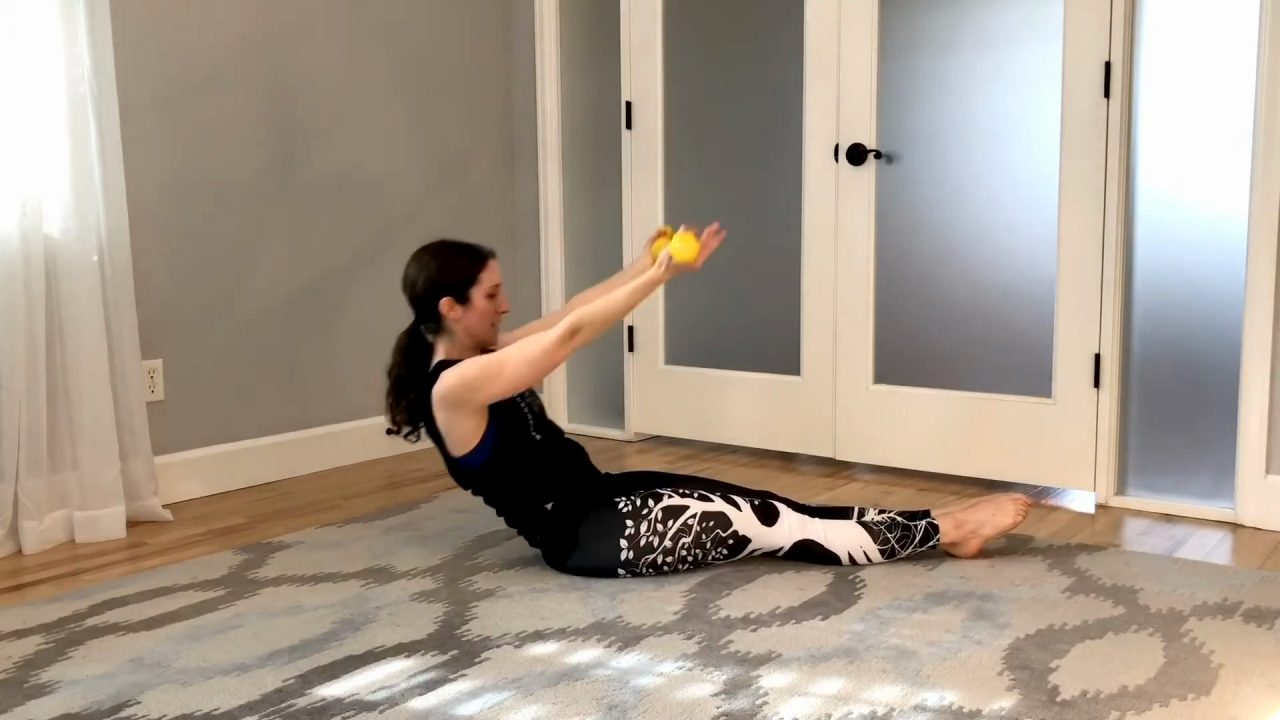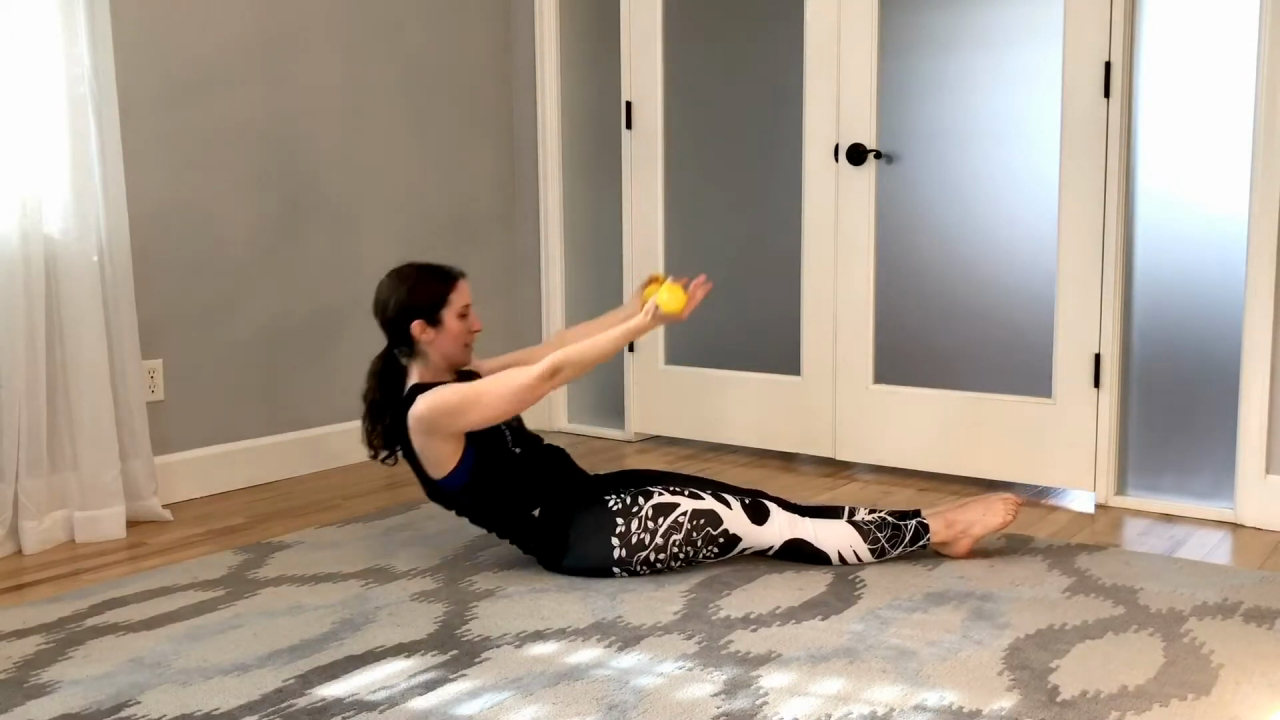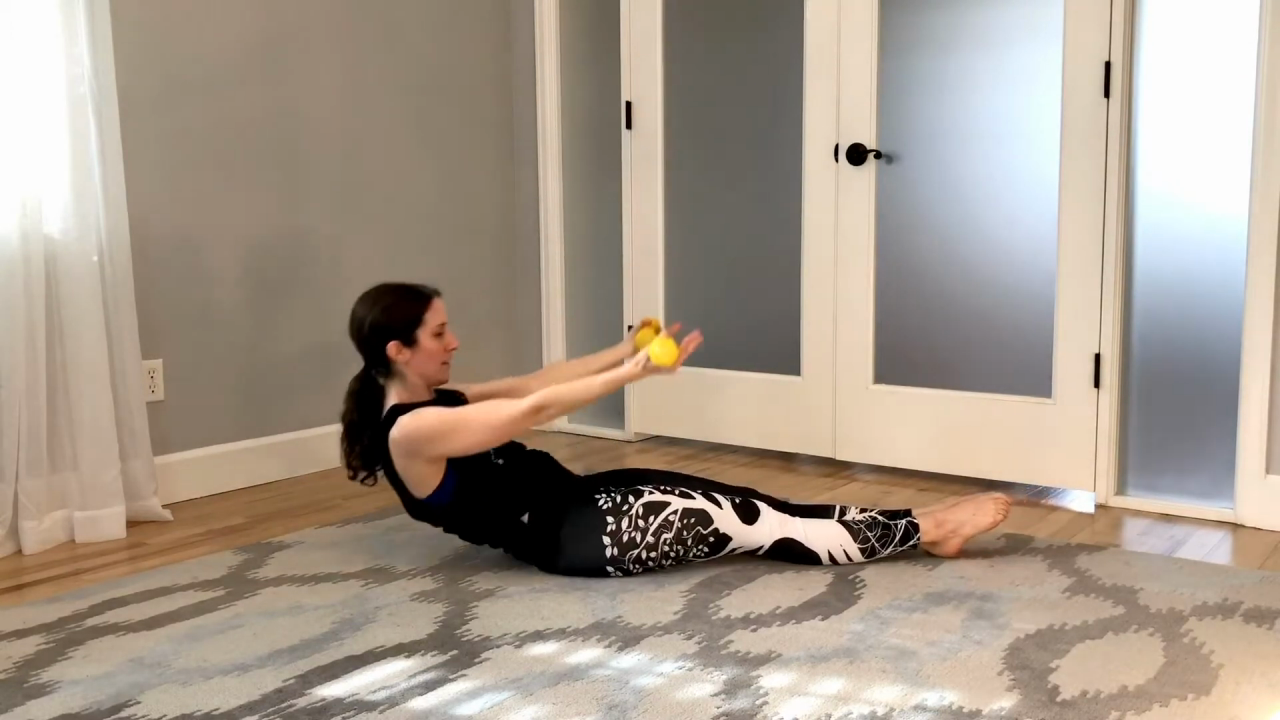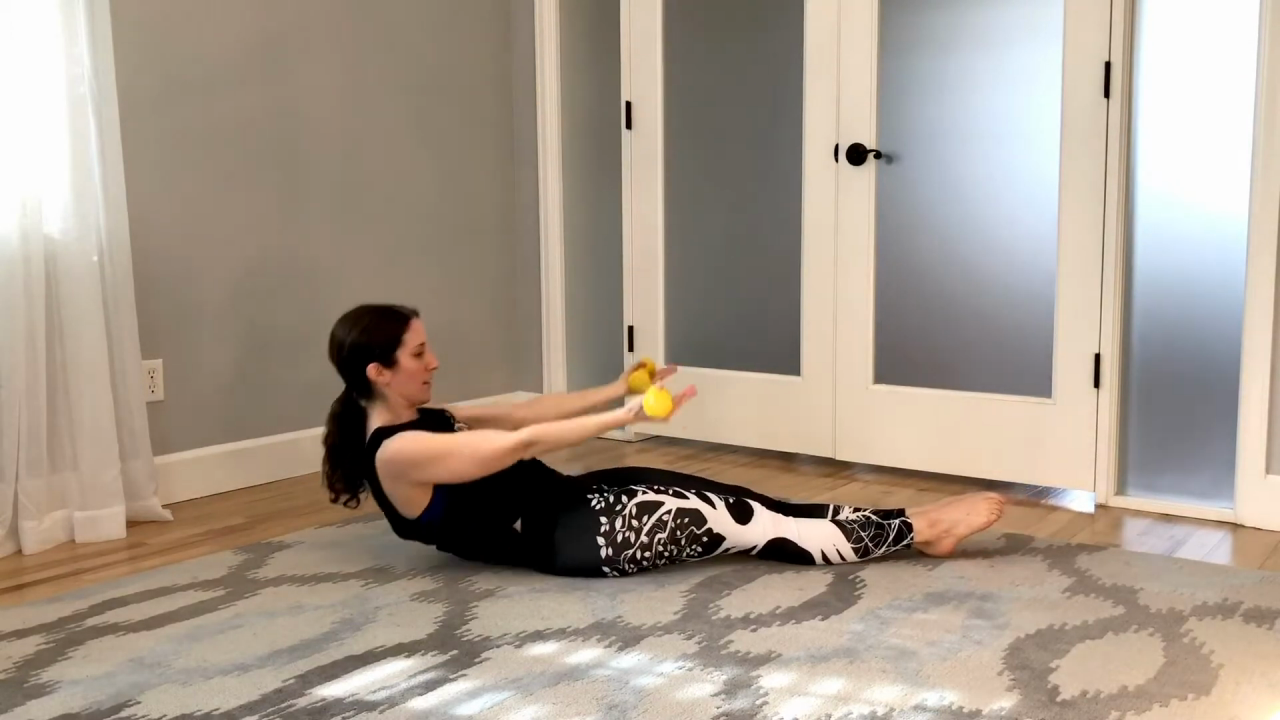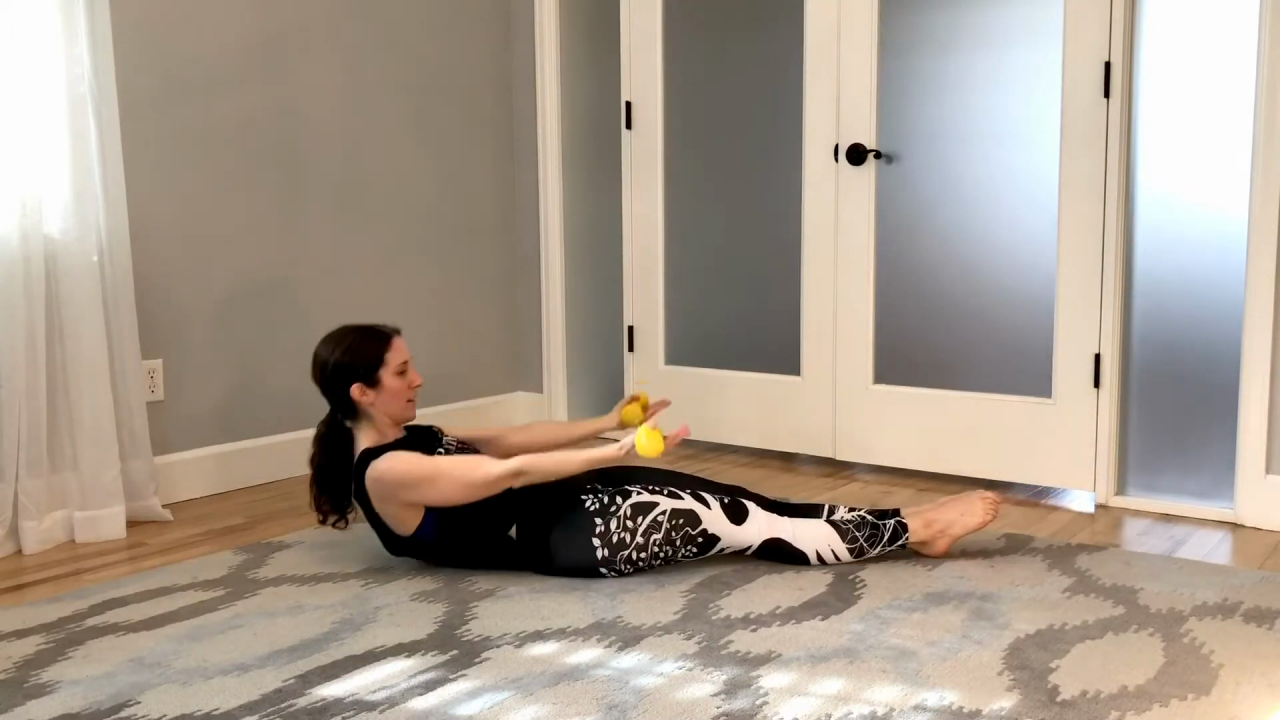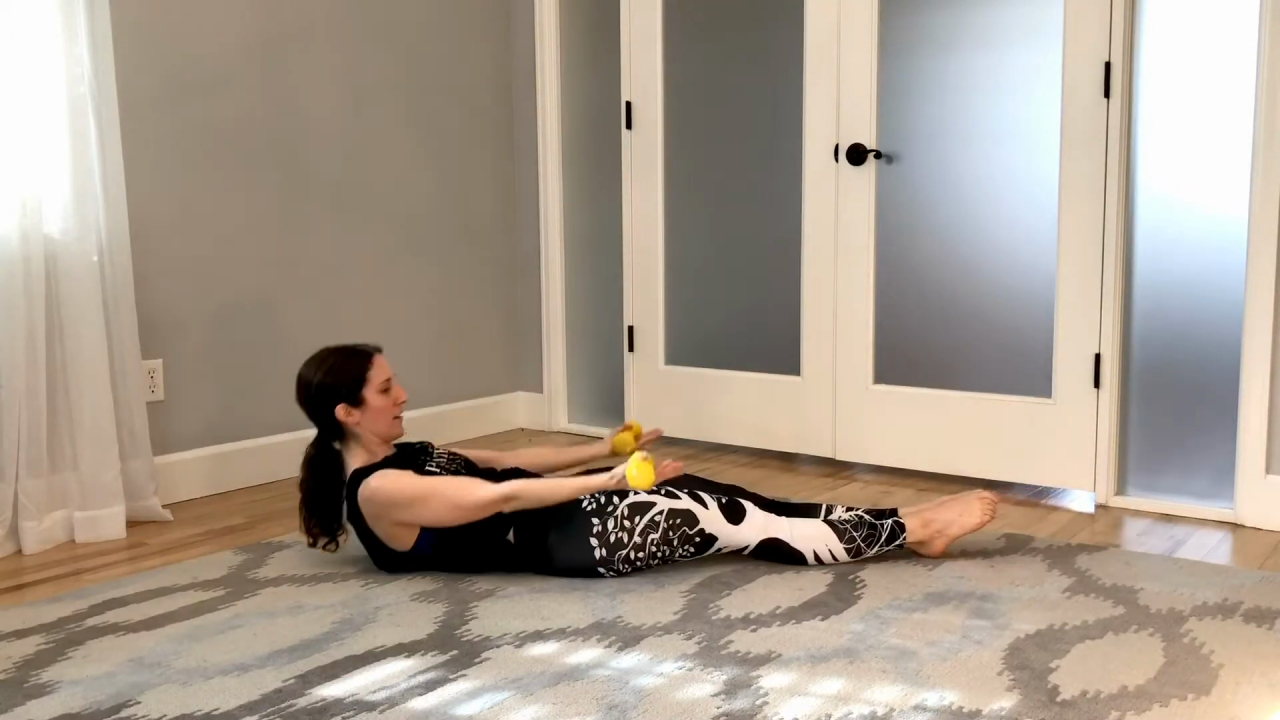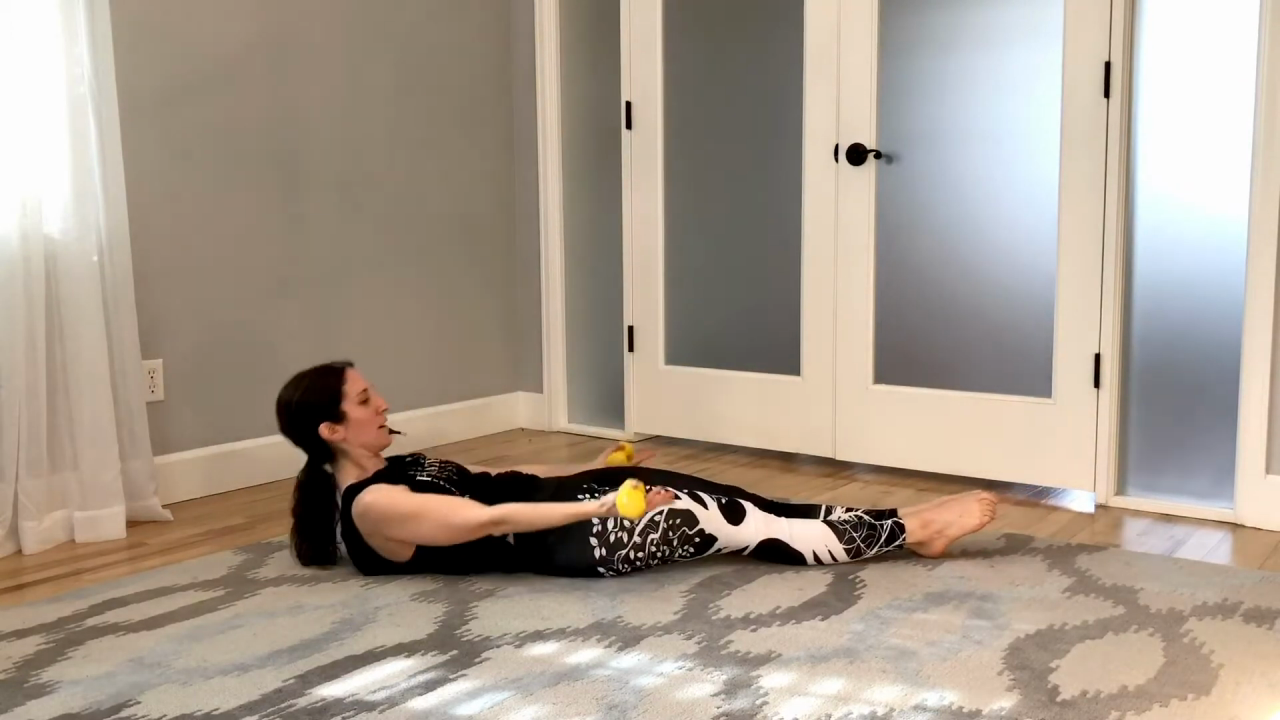
dt=0.1s
person 1, frame 1
left shoulder: (472, 360)
right shoulder: (455, 386)
left elbow: (560, 322)
right elbow: (569, 333)
left wrist: (644, 267)
right wrist: (661, 275)
left hip: (598, 501)
right hip: (582, 535)
left knee: (766, 509)
right knee: (766, 526)
left ankle: (934, 524)
right ankle: (940, 533)
person 1, frame 2
left shoulder: (453, 382)
right shoulder: (431, 410)
left elbow: (549, 352)
right elbow: (550, 372)
left wrist: (632, 312)
right wrist: (648, 320)
left hip: (592, 500)
right hip: (578, 534)
left knee: (760, 506)
right knee: (758, 524)
left ankle: (926, 525)
right ankle: (931, 530)
person 1, frame 3
left shoulder: (434, 399)
right shoulder: (411, 431)
left elbow: (536, 381)
right elbow: (533, 410)
left wrist: (620, 353)
right wrist: (635, 370)
left hip: (580, 500)
right hip: (567, 535)
left knee: (749, 505)
right knee: (747, 523)
left ankle: (914, 525)
right ankle: (921, 530)
person 1, frame 4
left shoulder: (418, 422)
right shoulder: (396, 454)
left elbow: (523, 414)
right elbow: (520, 442)
left wrist: (616, 391)
right wrist: (632, 411)
left hip: (575, 500)
right hip: (569, 535)
left knee: (746, 504)
right knee: (741, 524)
left ankle: (907, 524)
right ankle: (913, 530)
person 1, frame 5
left shoulder: (406, 438)
right shoulder: (385, 472)
left elbow: (511, 438)
right elbow: (509, 472)
left wrist: (608, 424)
right wrist: (618, 449)
left hip: (569, 505)
right hip: (563, 537)
left knee: (739, 504)
right knee: (735, 523)
left ankle: (900, 524)
right ankle: (908, 530)
person 1, frame 6
left shoulder: (402, 458)
right shoulder: (375, 492)
left elbow: (504, 460)
right elbow: (498, 497)
left wrist: (601, 451)
right wrist: (608, 481)
left hip: (565, 505)
right hip: (569, 536)
left knee: (743, 505)
right knee: (737, 525)
left ankle: (903, 522)
right ankle: (908, 531)
person 1, frame 7
left shoulder: (392, 471)
right shoulder: (370, 506)
right elbow: (489, 519)
left wrist: (594, 470)
right wrist: (600, 505)
left hip: (562, 504)
right hip: (566, 540)
left knee: (735, 505)
right knee: (734, 524)
left ankle: (898, 523)
right ankle: (907, 532)
